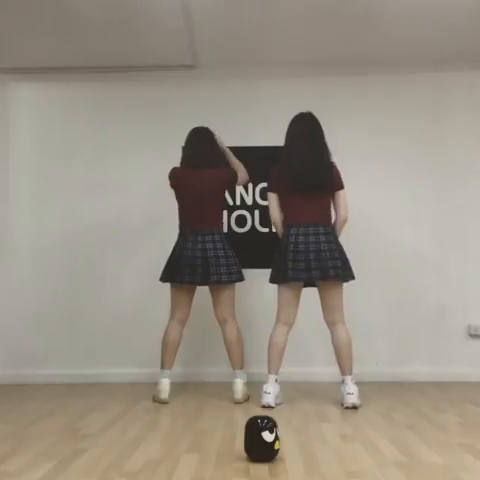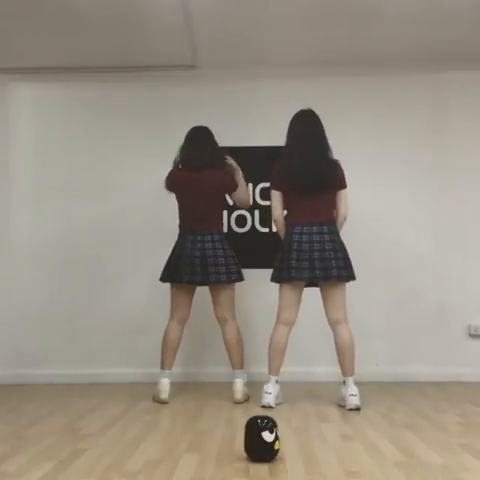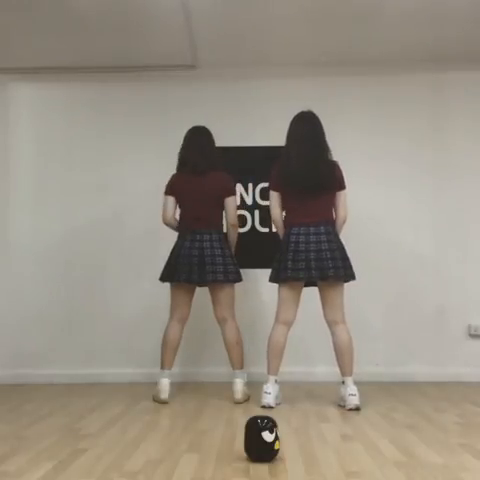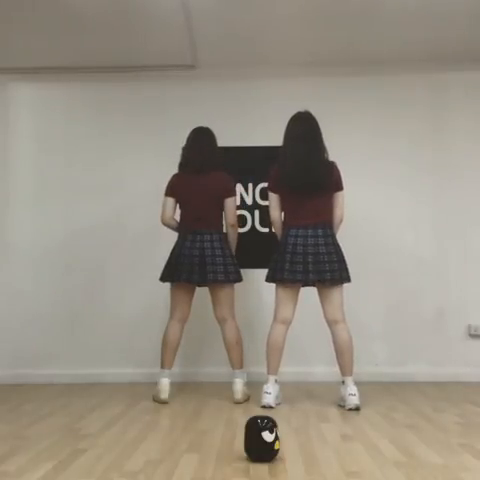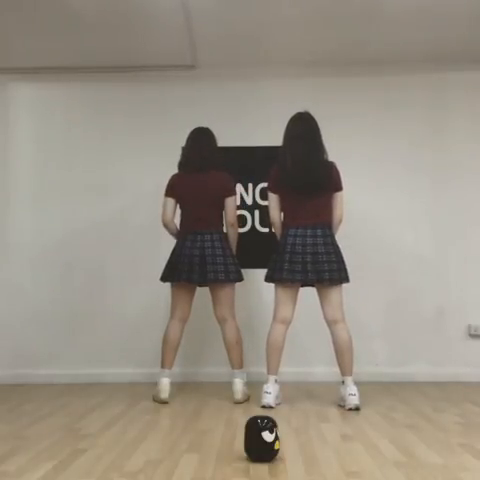
dt=0.7s
person 1, frame 1
left shoulder: (279, 172)
right shoulder: (330, 170)
left elbow: (276, 217)
right elbow: (343, 215)
left hip: (293, 245)
right hip: (326, 243)
left knee: (283, 322)
right knee: (336, 321)
left ankle: (271, 387)
right ankle: (349, 387)
person 1, frame 2
left shoulder: (282, 170)
right shoulder: (334, 168)
left elbow: (277, 215)
right elbow: (342, 213)
left hip: (296, 243)
right hip: (329, 242)
left knee: (284, 321)
right knee: (339, 321)
left ankle: (271, 387)
right ankle: (350, 388)
person 1, frame 3
left shoulder: (281, 171)
right shoulder: (333, 169)
left elbow: (276, 215)
right elbow: (342, 214)
left hip: (294, 243)
right hip: (327, 242)
left knee: (283, 321)
right knee: (337, 321)
left ankle: (271, 386)
right ankle: (349, 388)
person 1, frame 4
left shoulder: (279, 172)
right shoulder: (330, 170)
left elbow: (275, 216)
right elbow: (338, 215)
left hip: (292, 244)
right hip: (325, 244)
left knee: (281, 320)
right knee: (337, 320)
left ankle: (270, 387)
right ankle: (349, 388)
person 1, frame 5
left shoulder: (278, 173)
right shoulder: (330, 170)
left elbow: (275, 217)
right elbow: (337, 215)
left hip: (291, 245)
right hip: (324, 244)
left knee: (281, 319)
right knee: (336, 319)
left ankle: (270, 387)
right ankle: (349, 388)
person 2, frame 1
left shoulder: (177, 175)
right shoulder: (221, 175)
right elbow: (244, 176)
left wrist: (192, 154)
right wrist: (223, 148)
left hip: (186, 248)
right hip: (216, 247)
left knee: (177, 319)
right knee: (227, 319)
left ankle: (164, 384)
right ankle: (239, 384)
person 2, frame 2
left shoulder: (177, 177)
right shoulder: (222, 176)
right elbow: (245, 201)
left wrist: (176, 163)
right wrist: (236, 169)
left hip: (186, 248)
right hip: (216, 247)
left knee: (177, 319)
right knee: (227, 319)
left ankle: (164, 384)
right ankle: (239, 385)
person 2, frame 3
left shoulder: (176, 180)
right shoulder: (223, 180)
left elbow: (168, 218)
right elbow: (232, 223)
right wrist: (230, 251)
left hip: (185, 248)
right hip: (216, 247)
left knee: (177, 319)
right knee: (227, 319)
left ankle: (164, 384)
right ankle: (239, 384)
person 2, frame 4
left shoulder: (177, 180)
right shoulder: (224, 181)
left elbow: (166, 218)
right elbow: (231, 223)
right wrist: (231, 252)
left hip: (186, 248)
right hip: (216, 246)
left knee: (177, 318)
right knee: (226, 318)
left ankle: (163, 384)
right ankle: (239, 384)
person 2, frame 5
left shoulder: (176, 180)
right shoulder: (224, 180)
left elbow: (166, 220)
right elbow: (231, 222)
right wrist: (232, 253)
left hip: (186, 248)
right hip: (217, 246)
left knee: (177, 318)
right knee: (227, 318)
left ankle: (164, 383)
right ankle: (239, 384)
